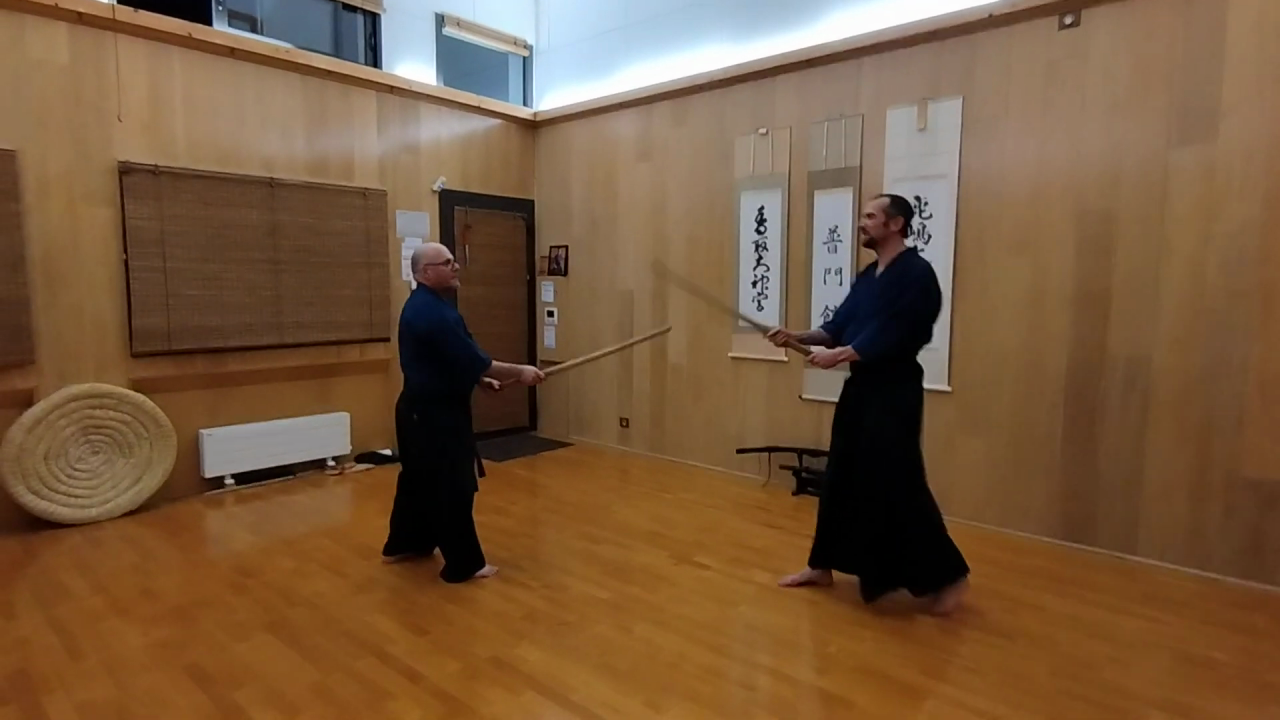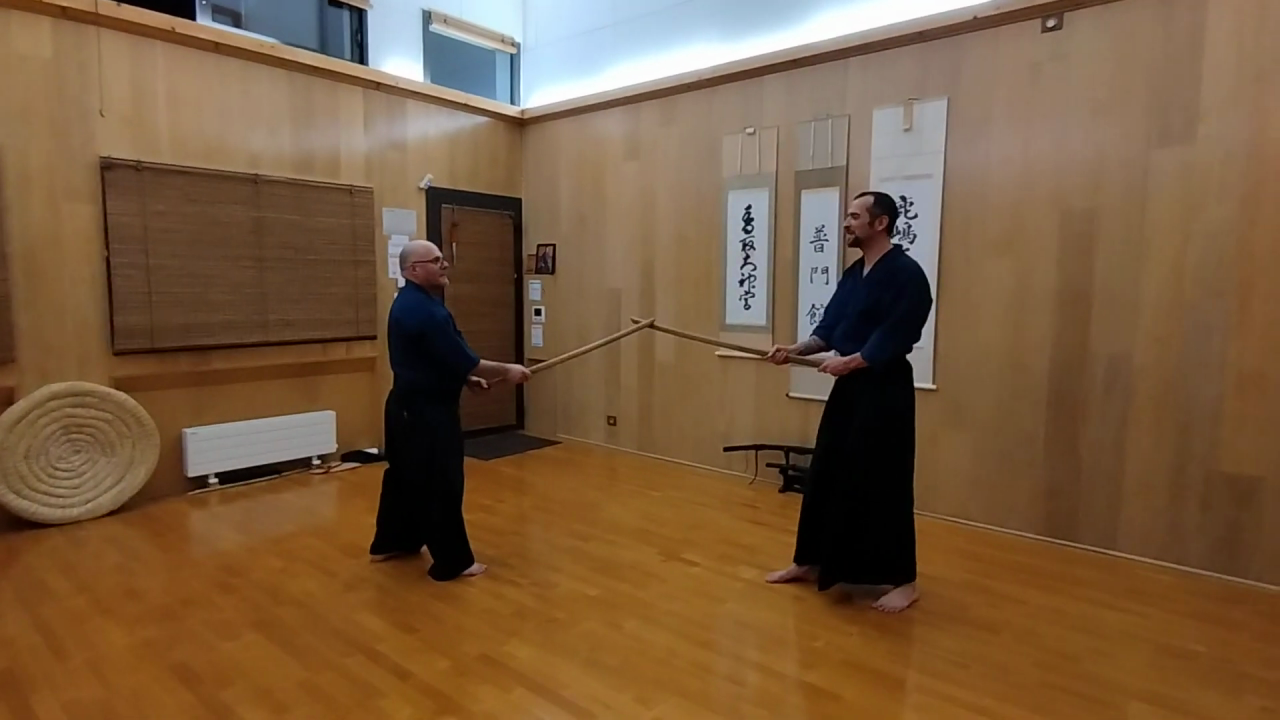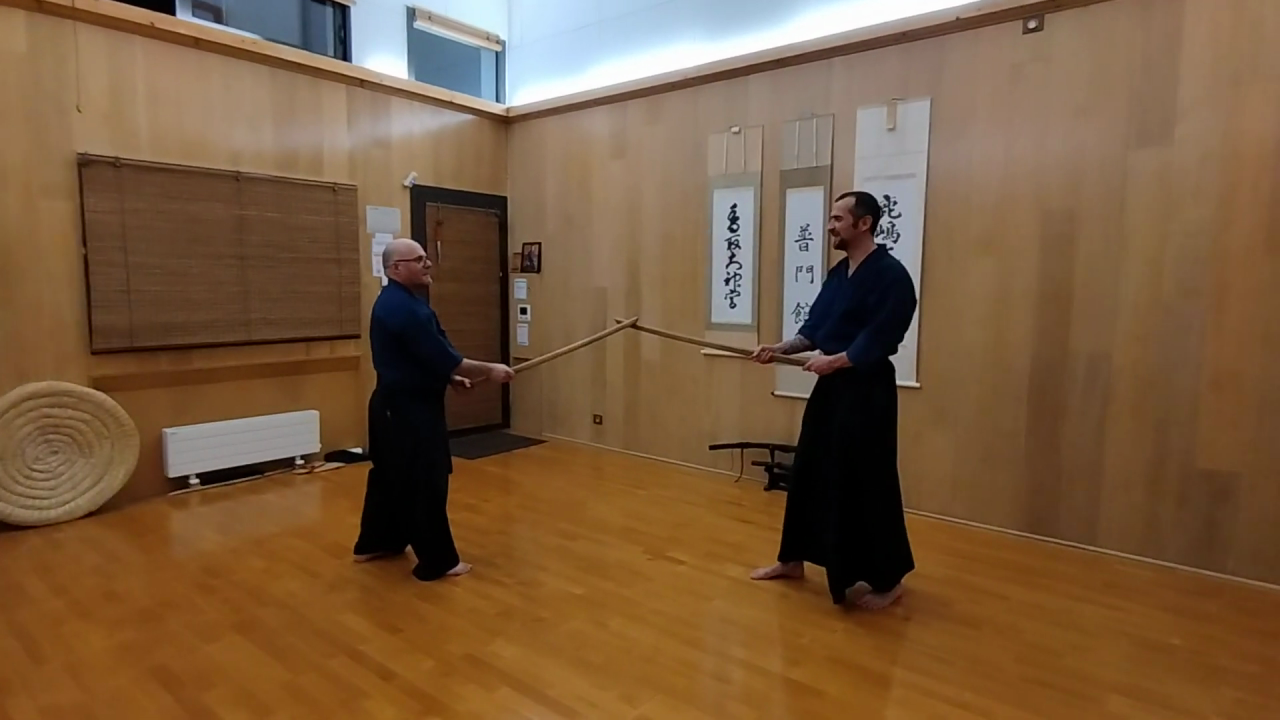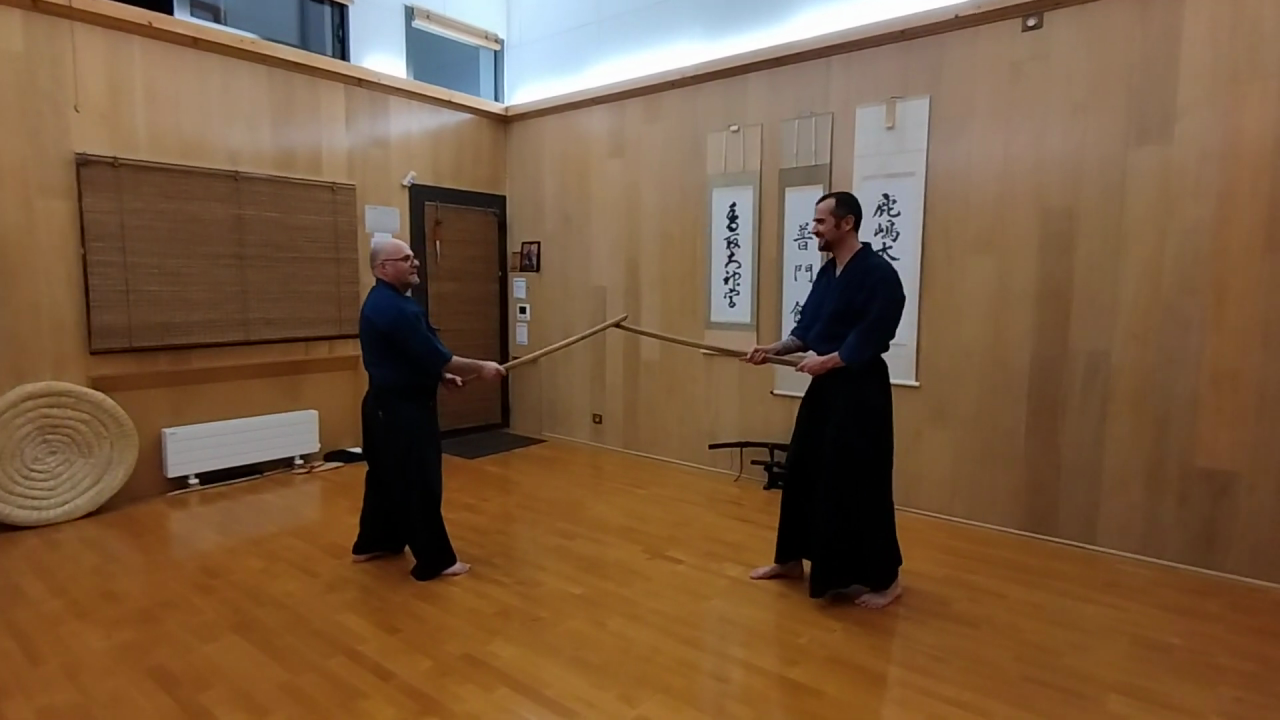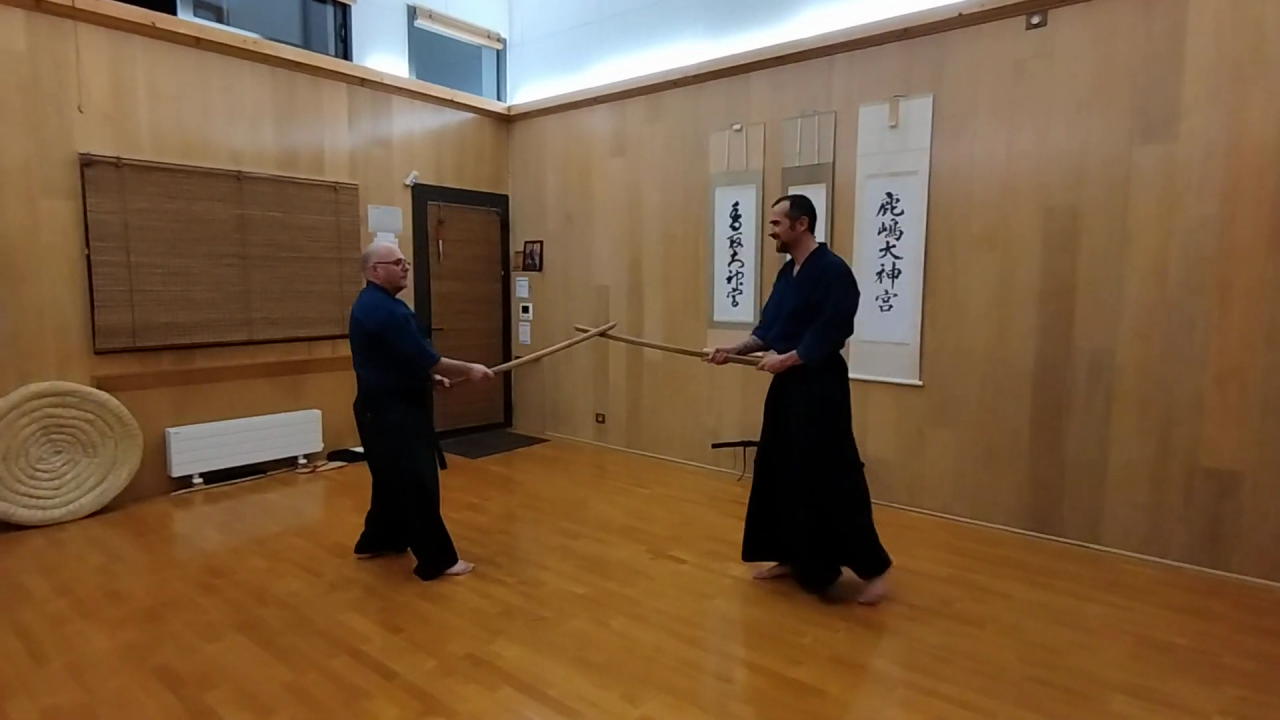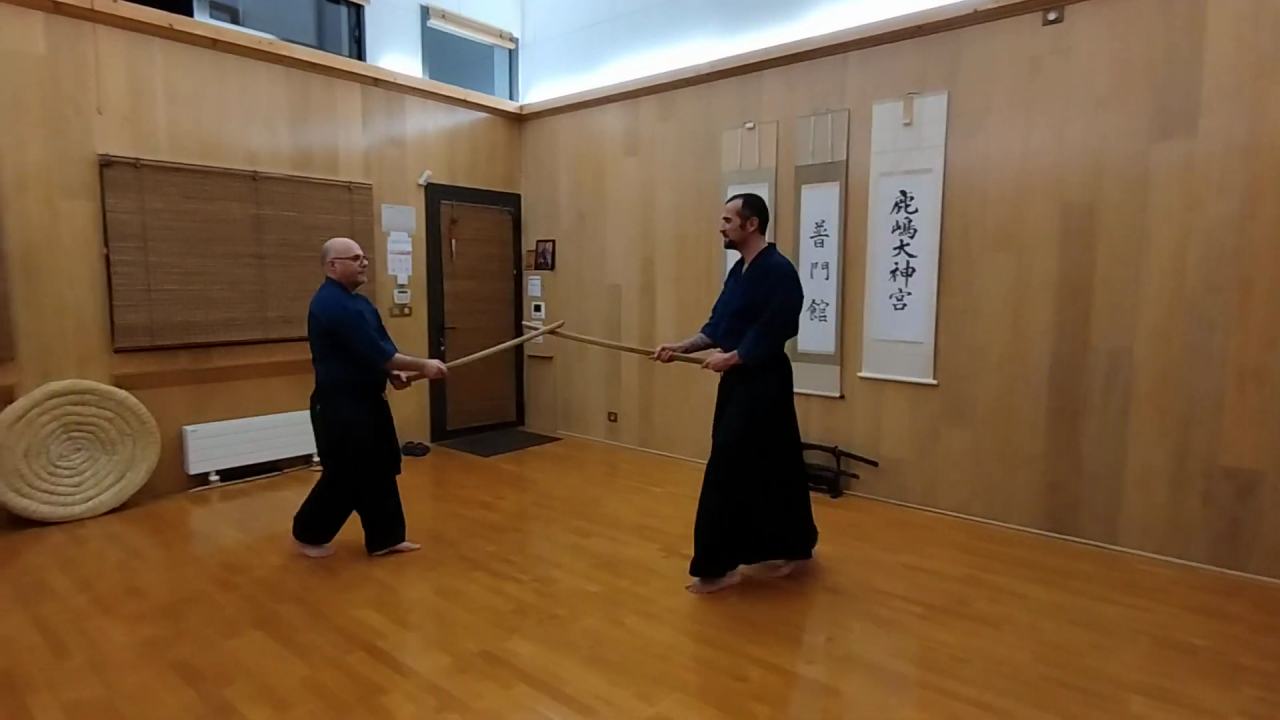
dt=0.5s
person 1, frame 1
left shoulder: (916, 274)
right shoulder: (868, 276)
left elbow: (890, 335)
right elbow: (839, 327)
left wrist: (838, 355)
right wrist: (798, 336)
left hip: (894, 390)
right hip: (861, 387)
left knee: (897, 484)
right knee: (842, 478)
left ankle: (946, 577)
right ankle: (822, 565)
person 1, frame 2
left shoulder: (905, 274)
right shoulder: (854, 273)
left elbow: (897, 338)
right elbow: (830, 328)
left wrist: (851, 361)
right wrist: (795, 350)
left hip: (885, 389)
right hip: (849, 387)
left knee: (883, 483)
right knee: (826, 473)
left ankle: (902, 580)
right ankle: (810, 561)
person 1, frame 3
left shoulder: (890, 275)
right shoulder: (838, 273)
left elbow: (882, 339)
right elbow: (815, 328)
left wrist: (835, 359)
right wrist: (780, 348)
left hip: (867, 390)
right hip: (831, 387)
left knee: (868, 483)
right knee: (808, 472)
left ankle: (887, 579)
right ankle: (793, 559)
person 1, frame 4
left shoulder: (877, 273)
right shoulder: (827, 272)
left elbow: (873, 338)
right elbow: (807, 329)
left wrist: (828, 360)
right wrist: (774, 349)
left hip: (861, 389)
right hip: (826, 386)
left knee: (860, 483)
right knee: (802, 470)
left ankle: (883, 578)
right ankle: (791, 558)
person 1, frame 5
left shoulder: (832, 271)
right shoulder: (788, 273)
left elbow: (830, 335)
right elbow: (769, 328)
left wrist: (787, 358)
right wrist: (737, 349)
left hip: (820, 385)
right hip: (788, 384)
left knee: (829, 476)
right knee: (776, 470)
left ankle: (872, 567)
right ankle: (791, 557)
person 1, frame 6
left shoulder: (777, 271)
right shoulder: (740, 270)
left elbow: (772, 334)
right elbow: (719, 325)
left wrist: (730, 358)
right wrist: (682, 347)
left hip: (762, 383)
right hip: (740, 380)
left knee: (730, 471)
right knee: (769, 468)
left ankle: (718, 566)
right ankle: (794, 548)
person 2, frame 1
left shoulder: (424, 305)
right shoulder: (431, 312)
right elbow: (468, 359)
left wrist: (480, 379)
right wrist: (518, 372)
left hip: (423, 408)
right hip: (434, 413)
left knee: (419, 480)
right knee: (452, 487)
left ankle: (403, 544)
right ankle: (463, 564)
person 2, frame 2
left shoulder: (410, 303)
right shoulder: (423, 309)
right elbow: (459, 358)
left wrist: (466, 378)
right wrist: (506, 371)
left hip: (410, 406)
right hip: (426, 411)
left knee: (405, 476)
right knee: (441, 485)
left ankle: (391, 543)
right ankle: (452, 562)
person 2, frame 3
left shoulder: (393, 302)
right shoulder: (406, 308)
right elbow: (442, 357)
left wrist: (449, 377)
right wrist: (489, 370)
left hip: (395, 404)
right hip: (409, 410)
left knee: (391, 475)
right knee: (426, 483)
left ankle: (375, 542)
right ankle: (437, 560)
person 2, frame 4
left shoulder: (383, 301)
right shoulder: (394, 308)
right elbow: (432, 355)
left wrist: (441, 375)
right wrist: (479, 368)
left hip: (388, 405)
right hip: (401, 409)
left knee: (388, 476)
right knee: (420, 483)
left ankle: (373, 542)
right ankle: (434, 560)
person 2, frame 5
left shoulder: (377, 304)
right shoulder: (382, 310)
left elbow: (406, 356)
right elbow: (421, 356)
left wrist: (431, 377)
right wrist: (467, 370)
left hip: (388, 406)
right hip: (389, 409)
left knee: (395, 478)
right knee: (418, 483)
left ankle: (379, 539)
right ankle: (437, 560)
person 2, frame 6
left shoulder: (355, 301)
right shoulder: (334, 305)
right elbow: (375, 352)
left wrist: (393, 373)
right wrist: (422, 366)
left hip: (366, 398)
right hip: (341, 403)
left knee: (380, 467)
right knee: (343, 473)
left ankle: (386, 537)
right ankle: (309, 534)
